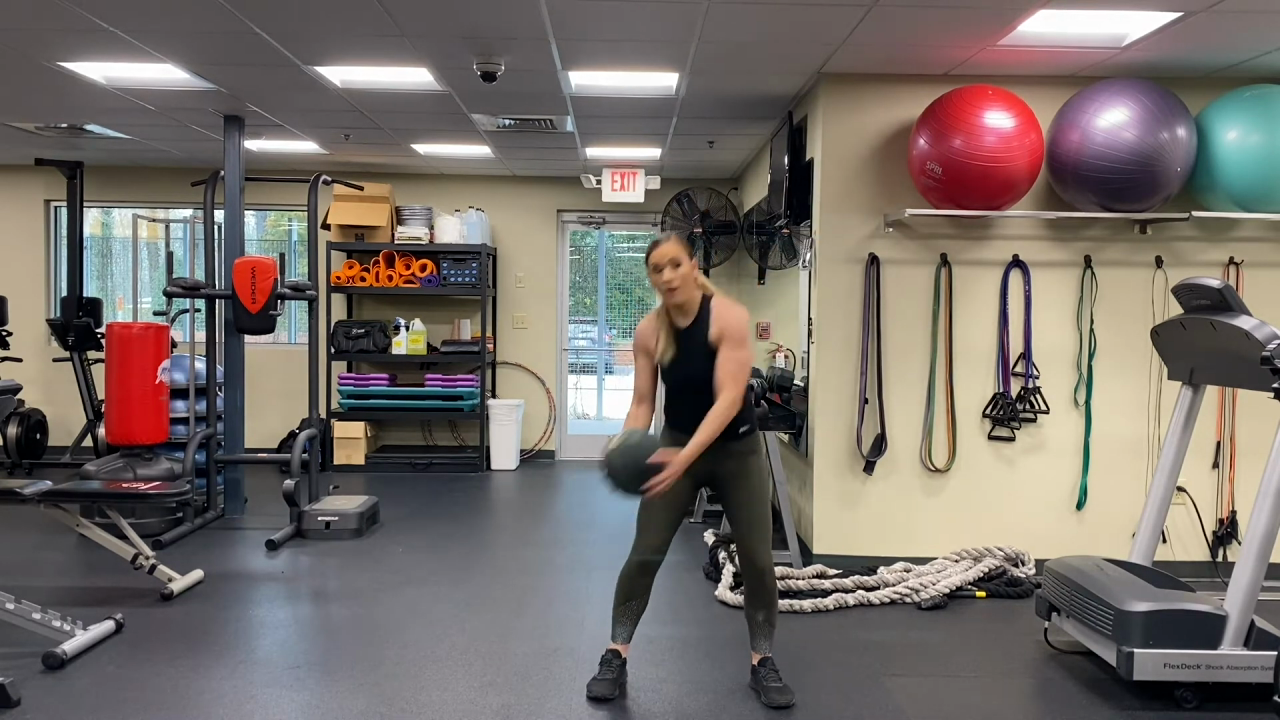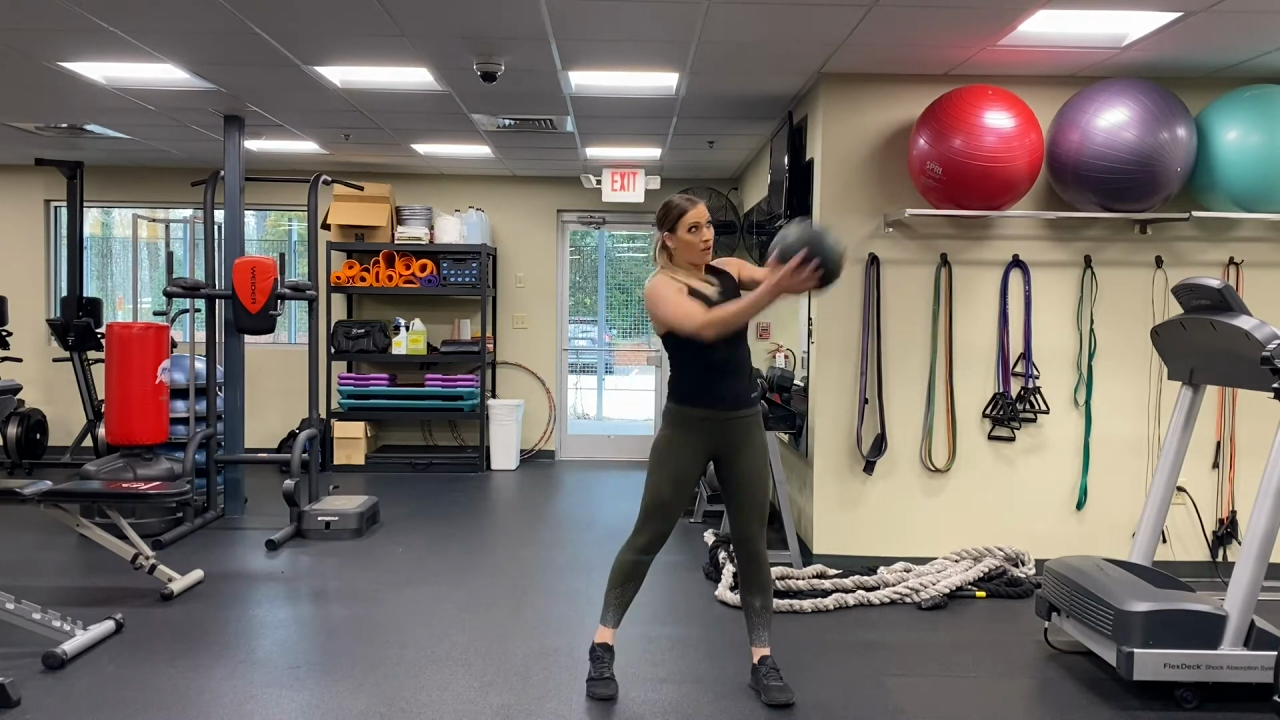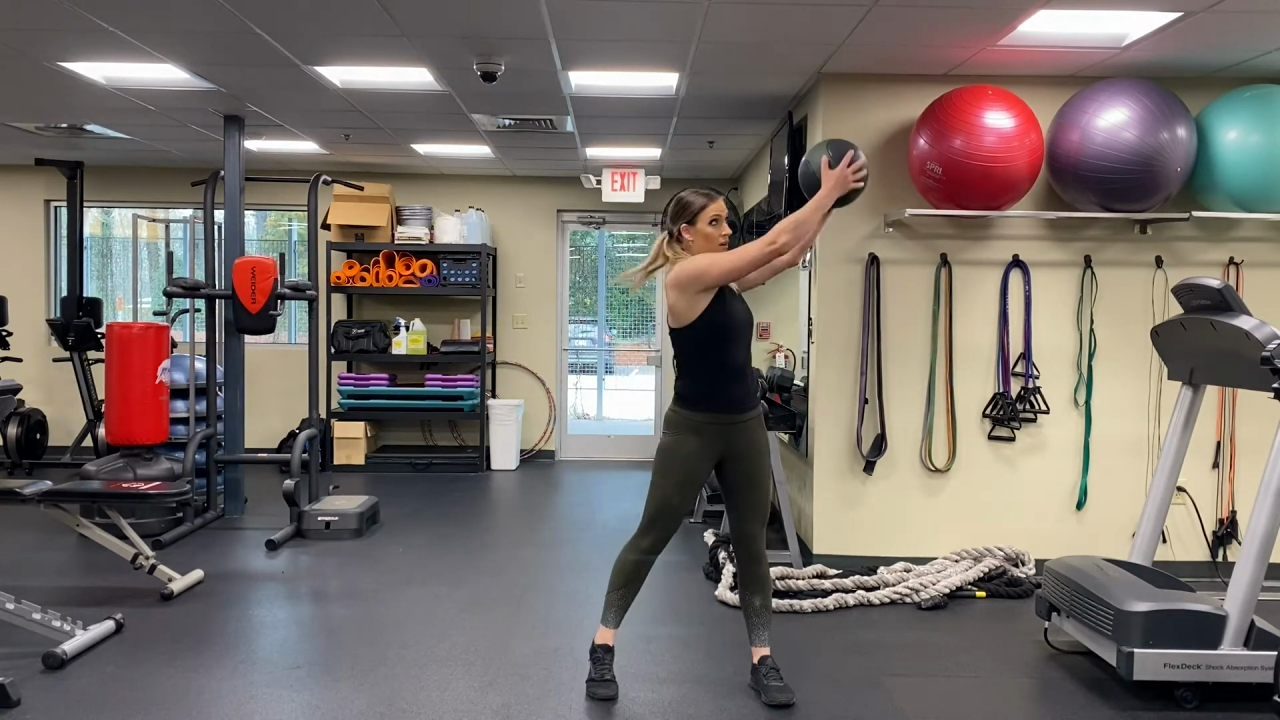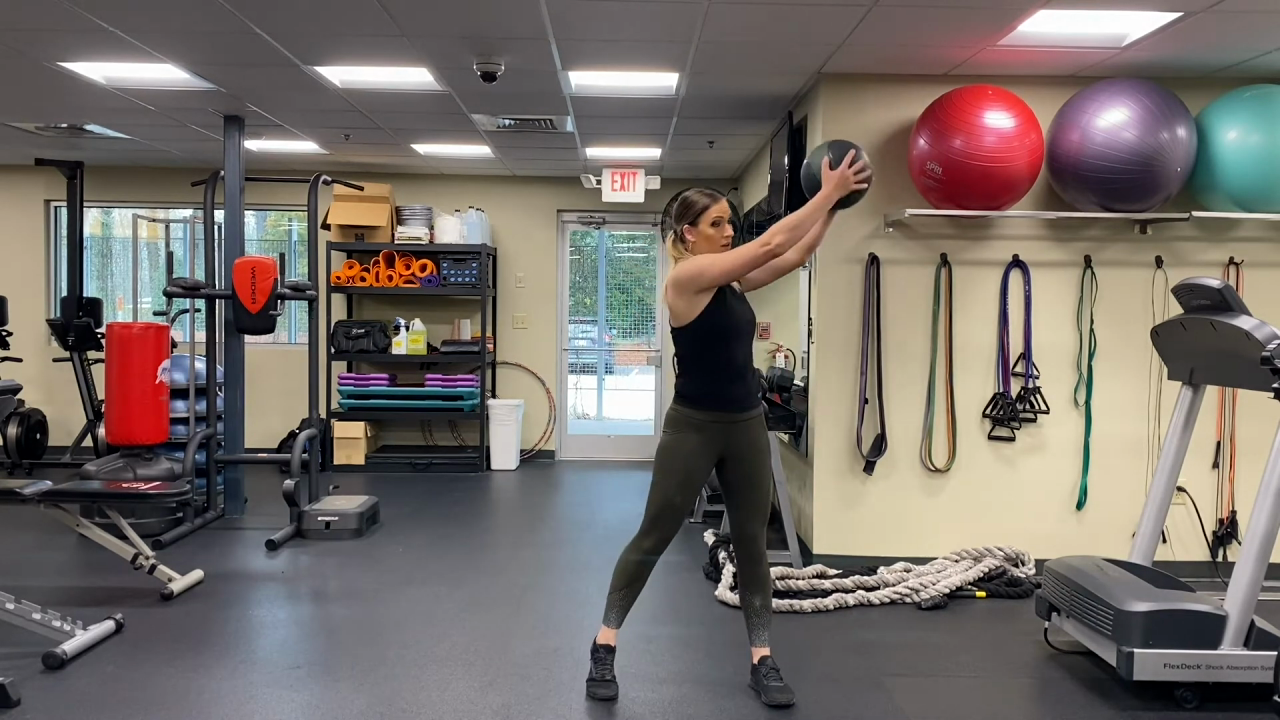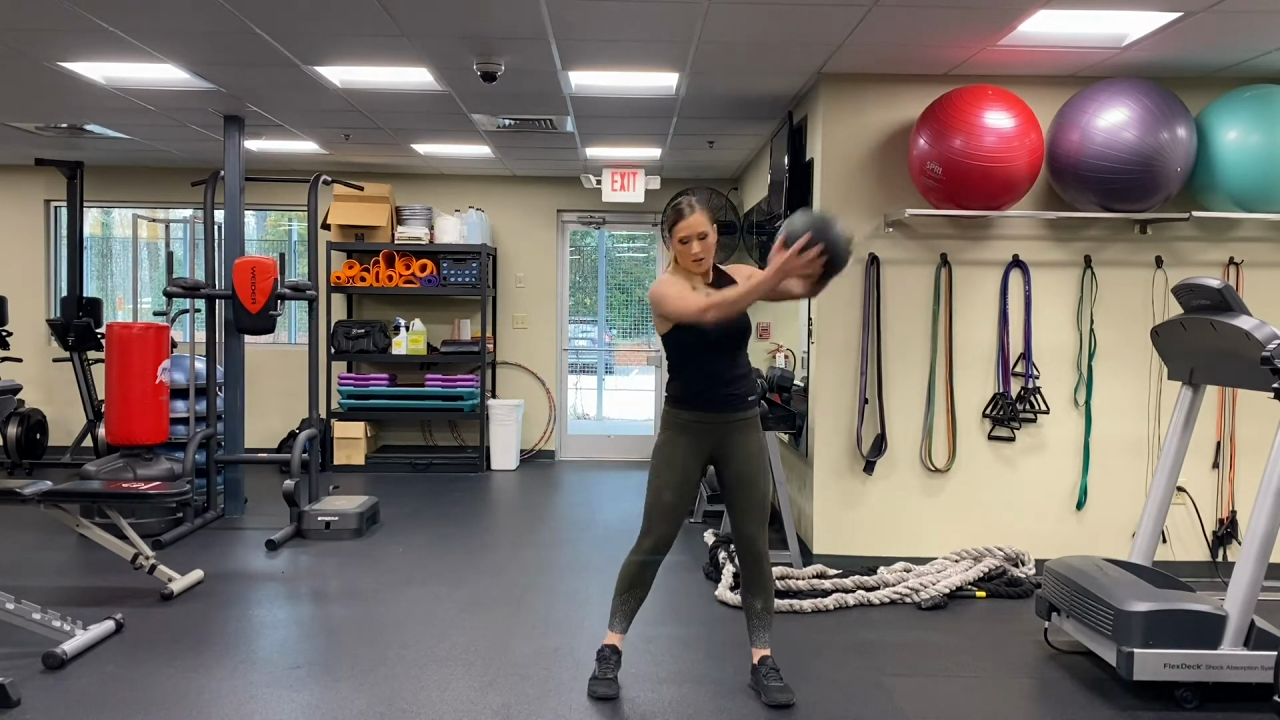
dt=0.2s
person 1, frame 1
left shoulder: (728, 316)
right shoulder: (650, 331)
left elbow: (728, 402)
right elbow: (643, 401)
left wrist: (686, 457)
left hip: (738, 449)
right hip: (680, 443)
left knee: (757, 560)
right knee: (646, 553)
left ankle: (763, 661)
right ankle: (615, 655)
person 1, frame 2
left shoulder: (730, 270)
right shoulder: (662, 288)
left elbow: (775, 278)
right elbow: (707, 326)
left wrist: (805, 276)
right wrist: (770, 293)
left hip: (743, 422)
right hip: (687, 425)
left knee: (753, 544)
right knee: (648, 538)
left ankle: (762, 658)
right ankle: (603, 646)
person 1, frame 3
left shoulder: (725, 276)
right shoulder: (687, 275)
left elbow: (790, 252)
right elbow: (773, 242)
left wrist: (830, 200)
right wrist: (828, 192)
left hip: (746, 426)
right hip: (693, 429)
left knee: (752, 544)
right knee: (651, 538)
left ankle: (762, 658)
right ankle: (603, 644)
person 1, frame 4
left shoulder: (730, 273)
right shoulder: (687, 274)
left elbow: (791, 256)
right elbow: (768, 245)
left wrist: (831, 202)
right wrist: (826, 197)
left hip: (746, 425)
right hip: (693, 426)
left knee: (751, 542)
right knee: (653, 538)
left ankle: (761, 658)
right ankle: (604, 647)
person 1, frame 5
left shoulder: (738, 274)
right shoulder: (664, 290)
left elbow: (798, 290)
right elbow: (713, 309)
left wrist: (812, 270)
right wrist: (770, 271)
left hip: (741, 425)
right hip: (685, 426)
left knee: (754, 546)
right knee: (653, 544)
left ankle: (762, 659)
right ankle: (611, 648)
